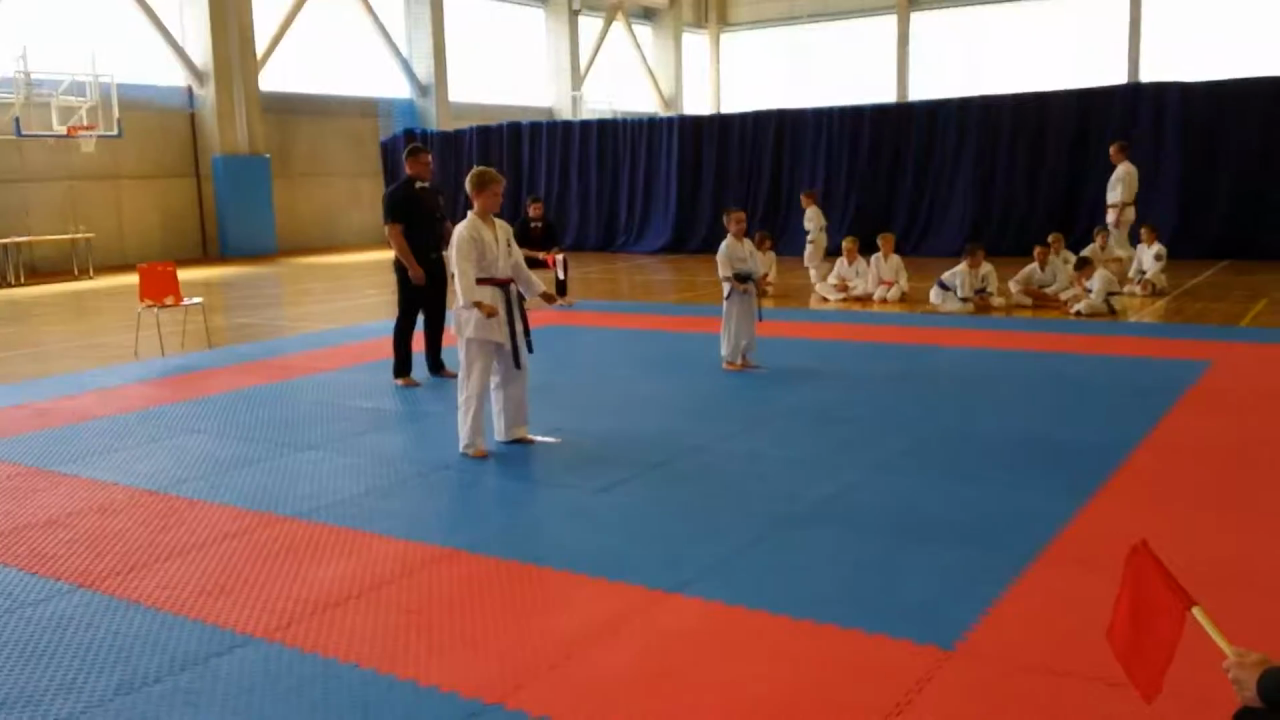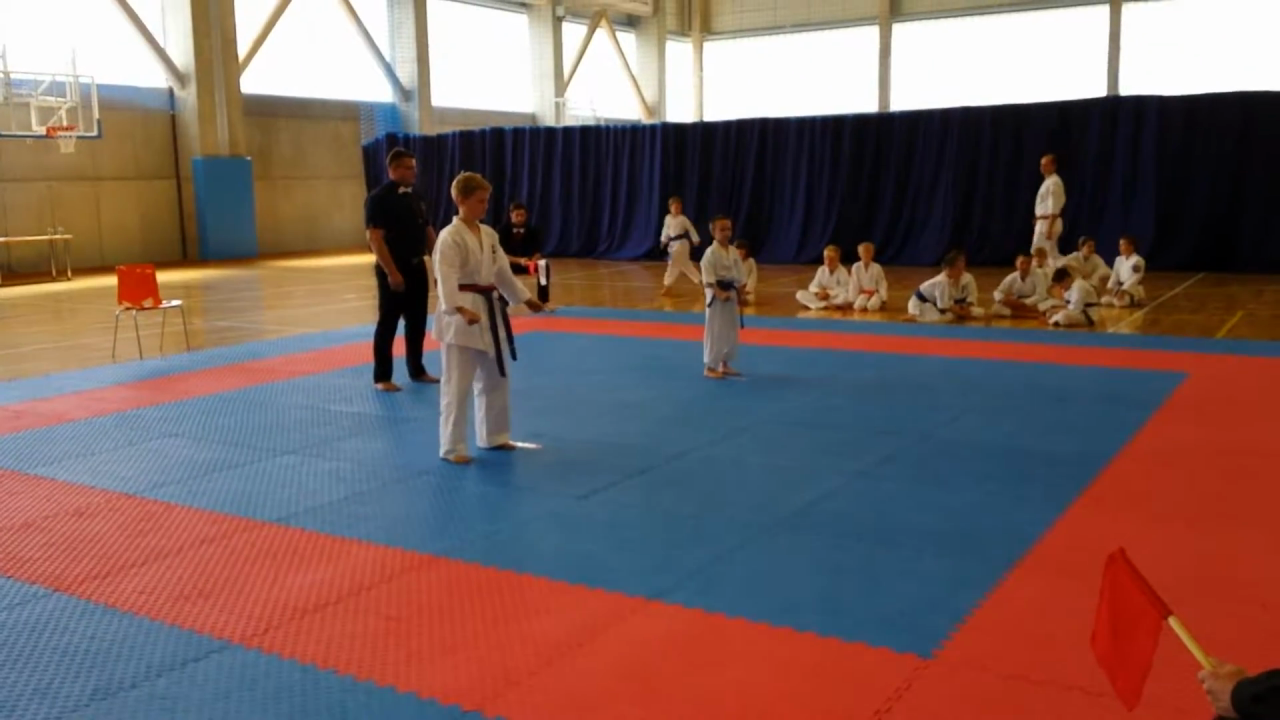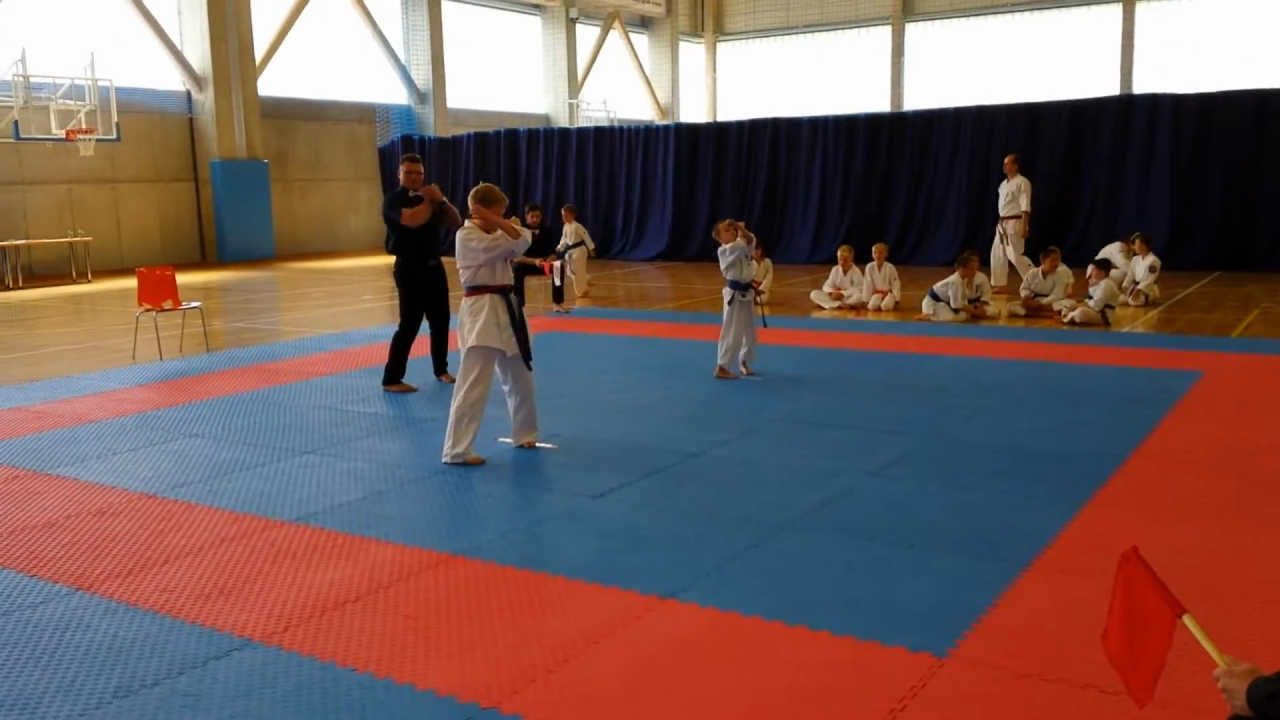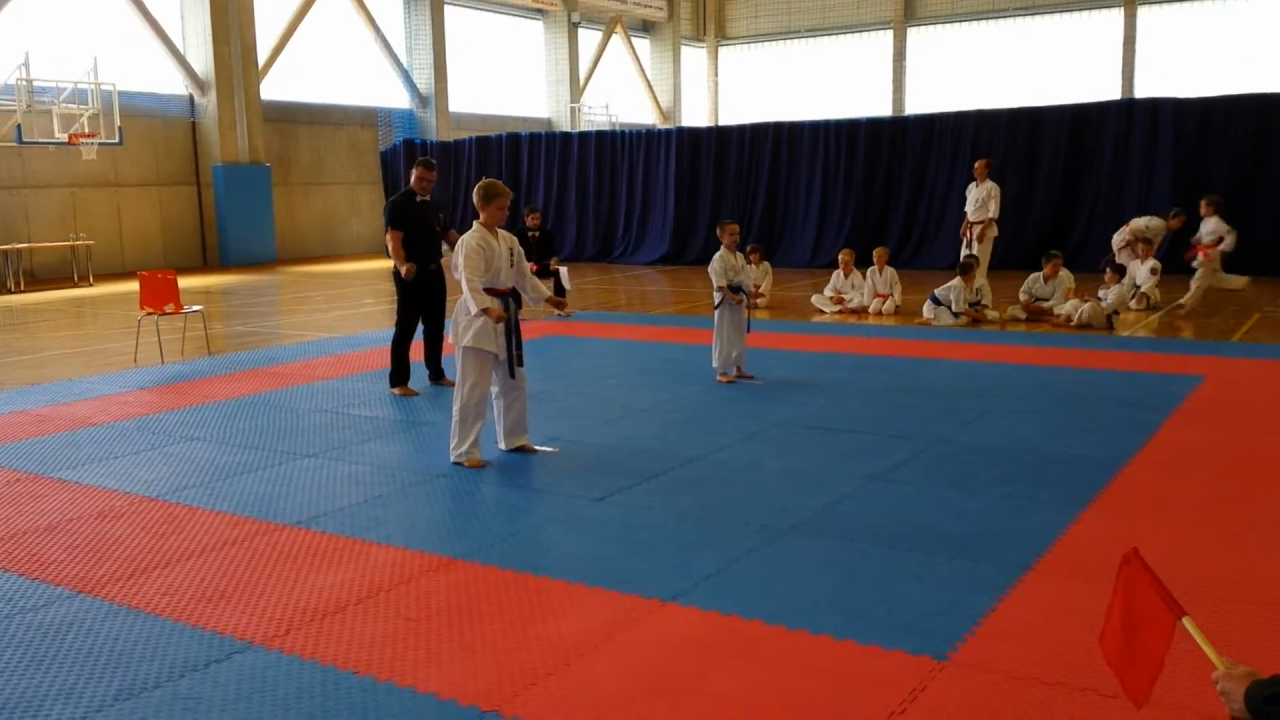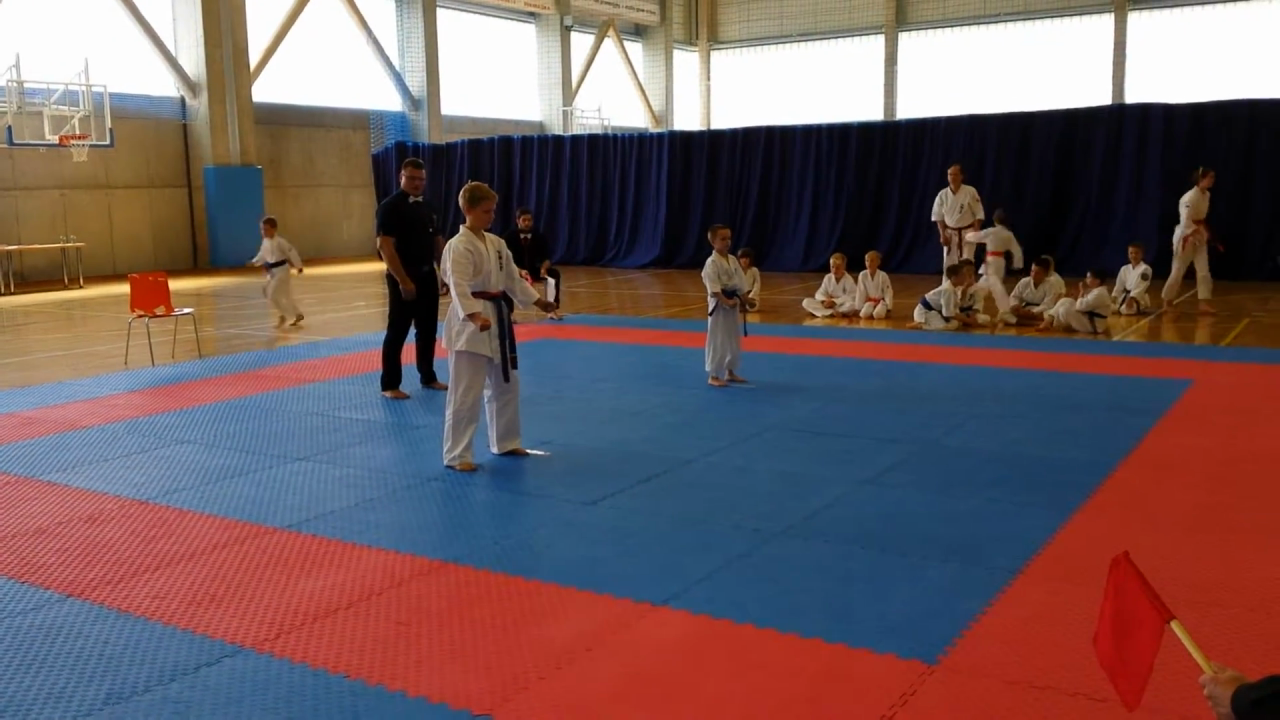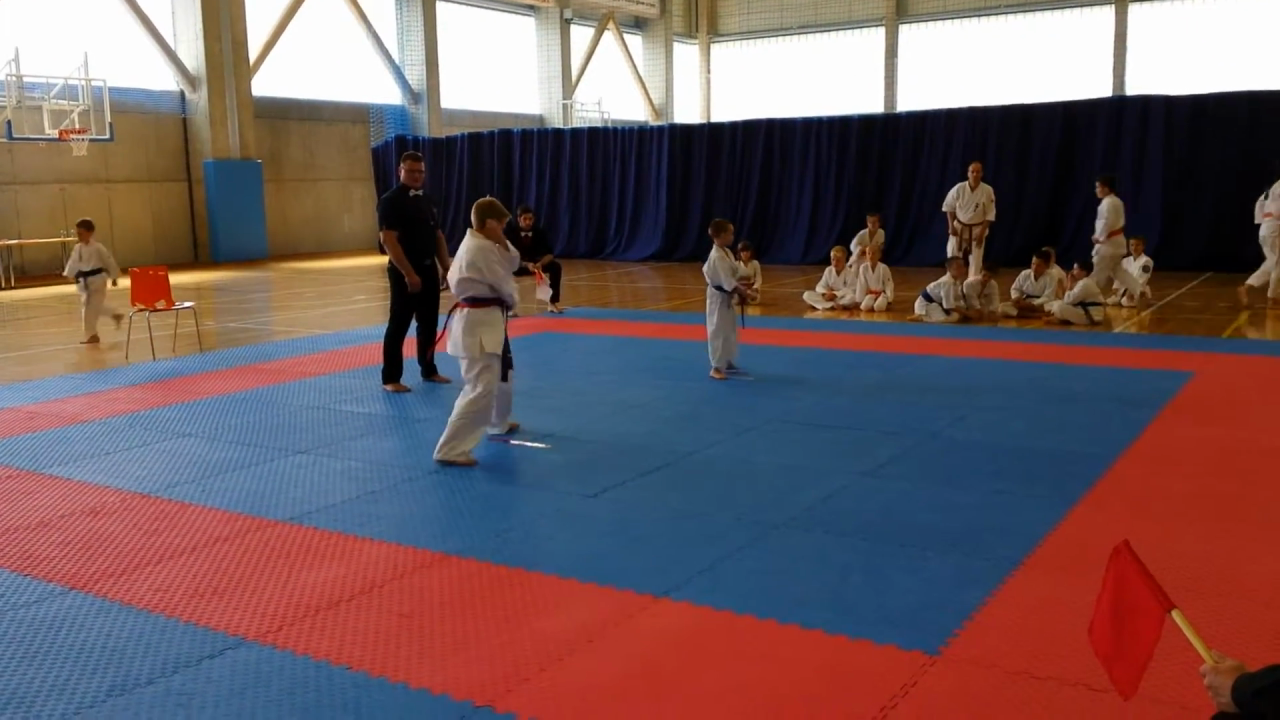
dt=0.7s
person 1, frame 1
left shoulder: (503, 228)
right shoulder: (466, 231)
left elbow: (517, 266)
right elbow: (464, 273)
left wrist: (540, 291)
right wrist: (478, 303)
left hip: (507, 304)
right hip: (479, 309)
left knee: (513, 372)
right knee: (476, 378)
left ankle: (511, 429)
right ankle: (471, 441)
person 1, frame 2
left shoulder: (489, 235)
right shoulder: (450, 236)
left elbow: (503, 273)
right elbow: (446, 278)
left wrist: (525, 299)
right wrist: (461, 309)
left hip: (489, 310)
right hip: (462, 314)
left knee: (495, 379)
right knee: (458, 384)
left ankle: (493, 436)
right ankle: (452, 447)
person 1, frame 3
left shoulder: (494, 234)
right shoulder: (466, 236)
left elbow: (523, 241)
right elbow: (510, 243)
left wrist: (499, 222)
right wrist: (494, 225)
left hip: (506, 310)
right hip: (481, 314)
left knee: (521, 379)
right knee: (474, 385)
left ankle: (524, 433)
right ankle: (457, 450)
person 1, frame 4
left shoulder: (509, 240)
right shoulder: (472, 241)
left elbow: (523, 276)
right elbow: (470, 283)
left wrist: (549, 298)
right wrist: (488, 311)
left hip: (505, 315)
right hip: (477, 318)
left knee: (513, 382)
right knee: (473, 388)
left ankle: (513, 438)
right ankle: (464, 450)
person 1, frame 5
left shoulder: (496, 243)
right shoulder: (459, 246)
left elbow: (512, 279)
right elbow: (459, 287)
left wrist: (537, 301)
right wrist: (474, 316)
left hip: (497, 319)
right hip: (469, 324)
left knee: (506, 385)
right knee: (466, 392)
left ankle: (505, 442)
right ankle: (457, 455)
person 1, frame 6
left shoulder: (479, 245)
right shoulder: (480, 249)
left elbow: (510, 263)
right elbow: (503, 281)
left wrist: (502, 242)
right wrist: (510, 300)
left hip: (485, 321)
right hip: (478, 324)
left knee: (501, 375)
right knee: (482, 388)
left ankle: (499, 423)
right ankle: (450, 451)
person 2, frame 1
left shoulder: (433, 192)
right shoulder: (397, 194)
left elbow: (445, 226)
right elbow: (393, 234)
right wrist: (412, 267)
left hip: (436, 262)
right hip: (411, 265)
left knee: (436, 316)
right knee: (407, 318)
left ankle: (436, 365)
right ankle: (401, 372)
person 2, frame 2
left shoulder: (415, 197)
right shoulder: (379, 198)
left elbow: (428, 232)
right elbow: (374, 239)
right wrist: (391, 272)
left hip: (417, 267)
right hip: (393, 270)
left knee: (417, 321)
right knee: (388, 323)
left ankle: (417, 370)
right ankle: (382, 377)
person 2, frame 3
left shoulder: (430, 197)
right shoulder: (393, 200)
left elbow: (454, 222)
right elbow: (413, 220)
left wrist: (440, 200)
right wrist: (430, 201)
left hip: (434, 267)
right hip: (409, 269)
left knee: (441, 320)
right knee: (410, 324)
left ankle: (441, 369)
right ankle: (392, 378)
person 2, frame 4
left shoulder: (434, 206)
right shoulder: (398, 204)
left elbow: (448, 234)
right elbow: (392, 240)
right wrist: (401, 266)
left hip: (434, 272)
right hip: (411, 274)
left knee: (435, 325)
right knee: (405, 327)
left ankle: (436, 374)
right ankle: (398, 382)
person 2, frame 5
left shoulder: (427, 207)
right shoulder: (390, 206)
left elbow: (436, 241)
right elbow: (385, 247)
right wrist: (403, 280)
left hip: (427, 275)
right hip: (404, 278)
left knee: (428, 329)
right knee: (398, 331)
left ankle: (428, 377)
right ankle: (390, 385)
person 2, frame 6
left shoulder: (426, 200)
right shoulder: (391, 201)
left elbow: (438, 236)
right elbow: (388, 241)
left wrist: (446, 268)
right wrist: (408, 274)
left hip: (429, 270)
right hip: (404, 272)
left knee: (428, 323)
right knee: (399, 325)
left ankle: (429, 370)
right ankle: (390, 378)
